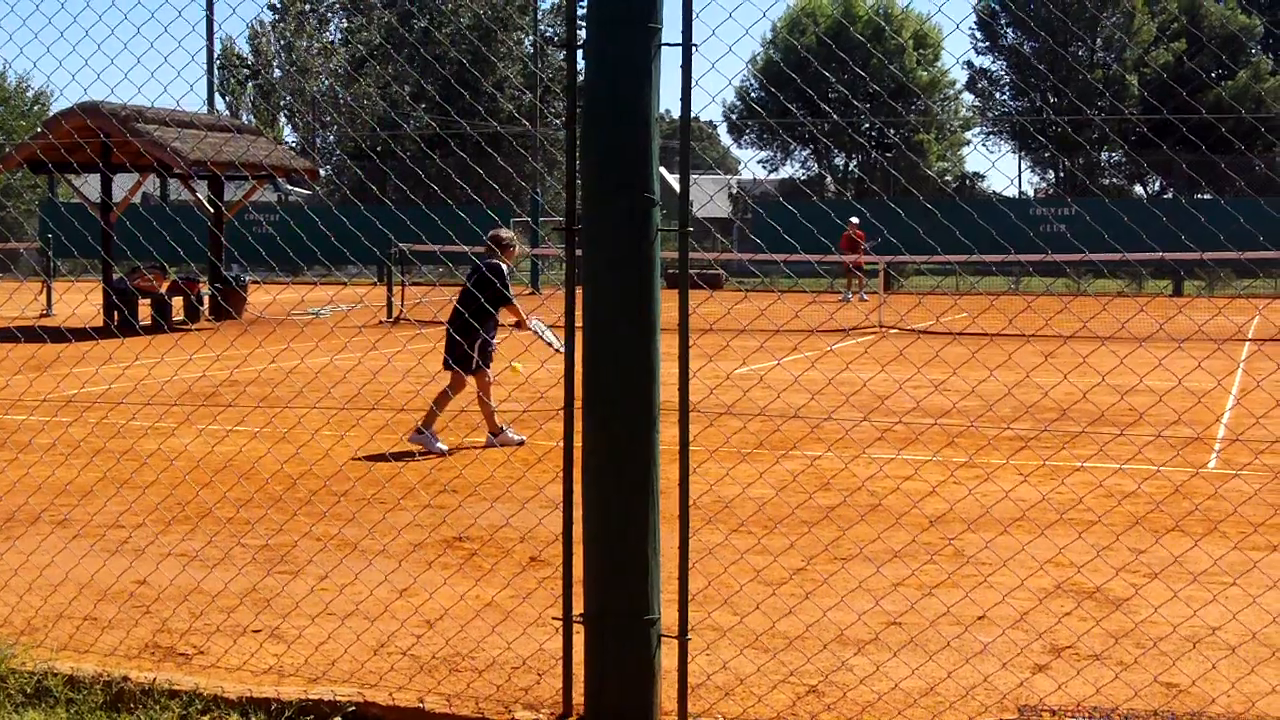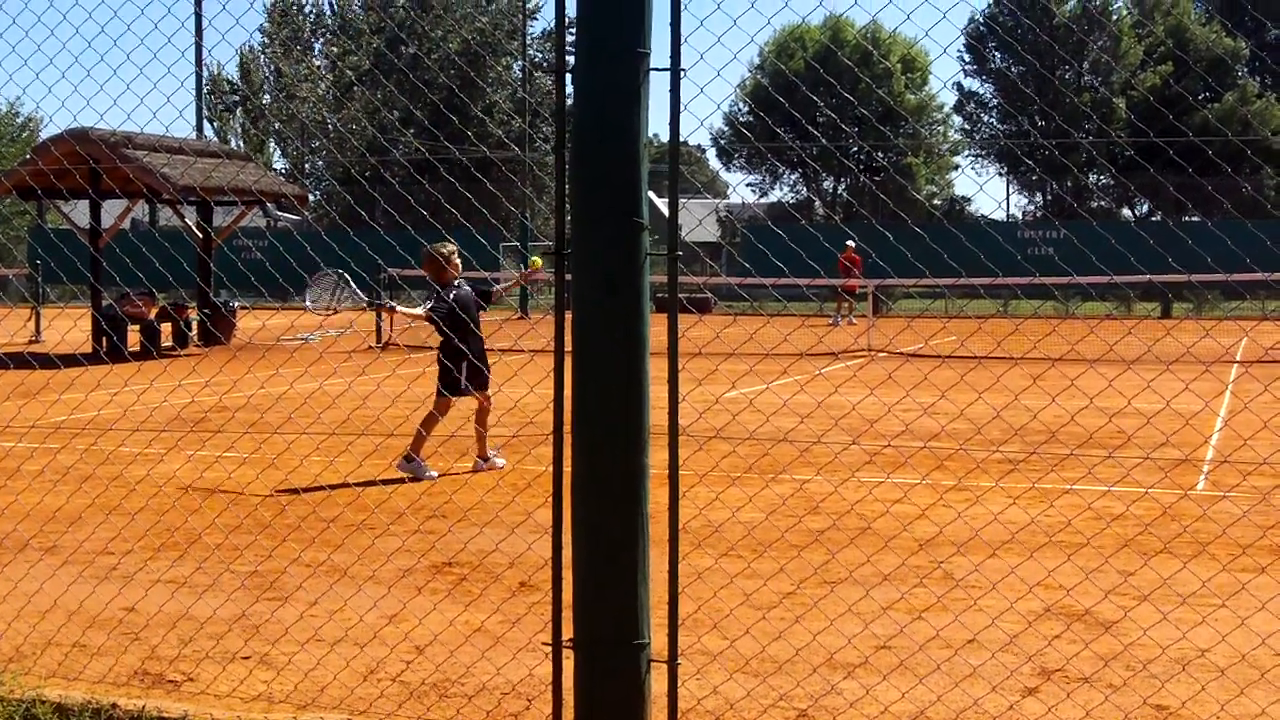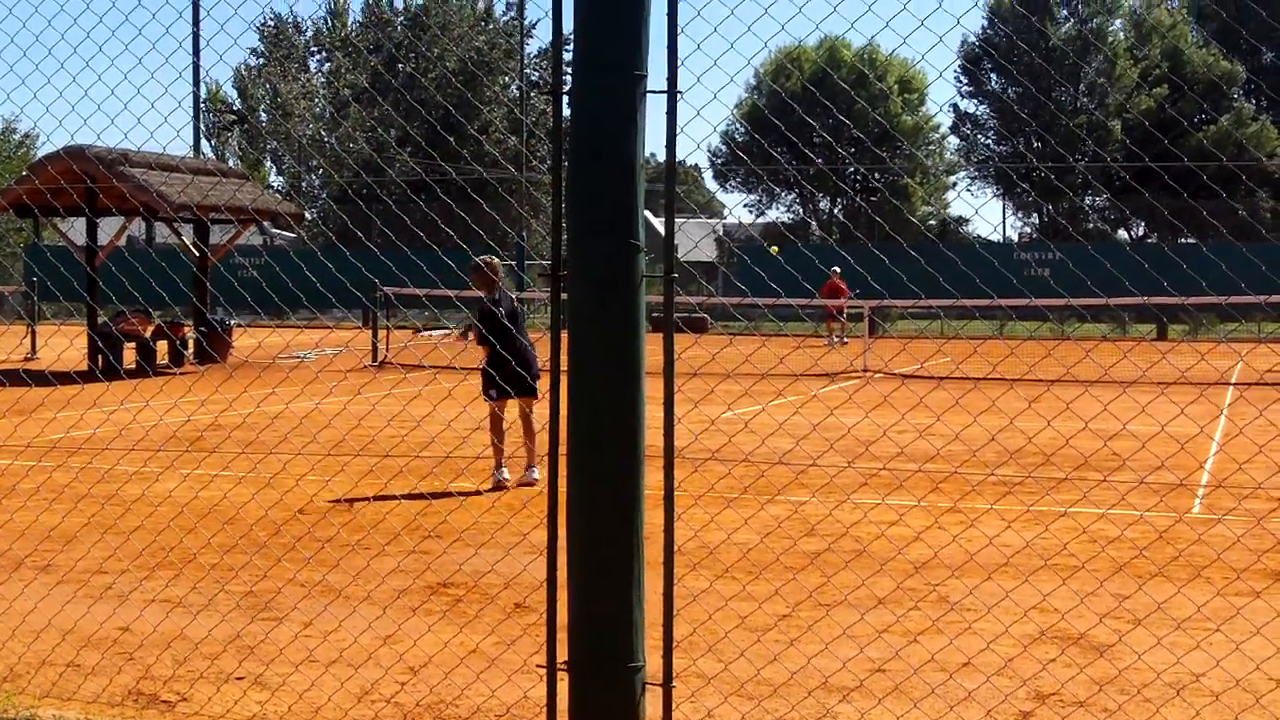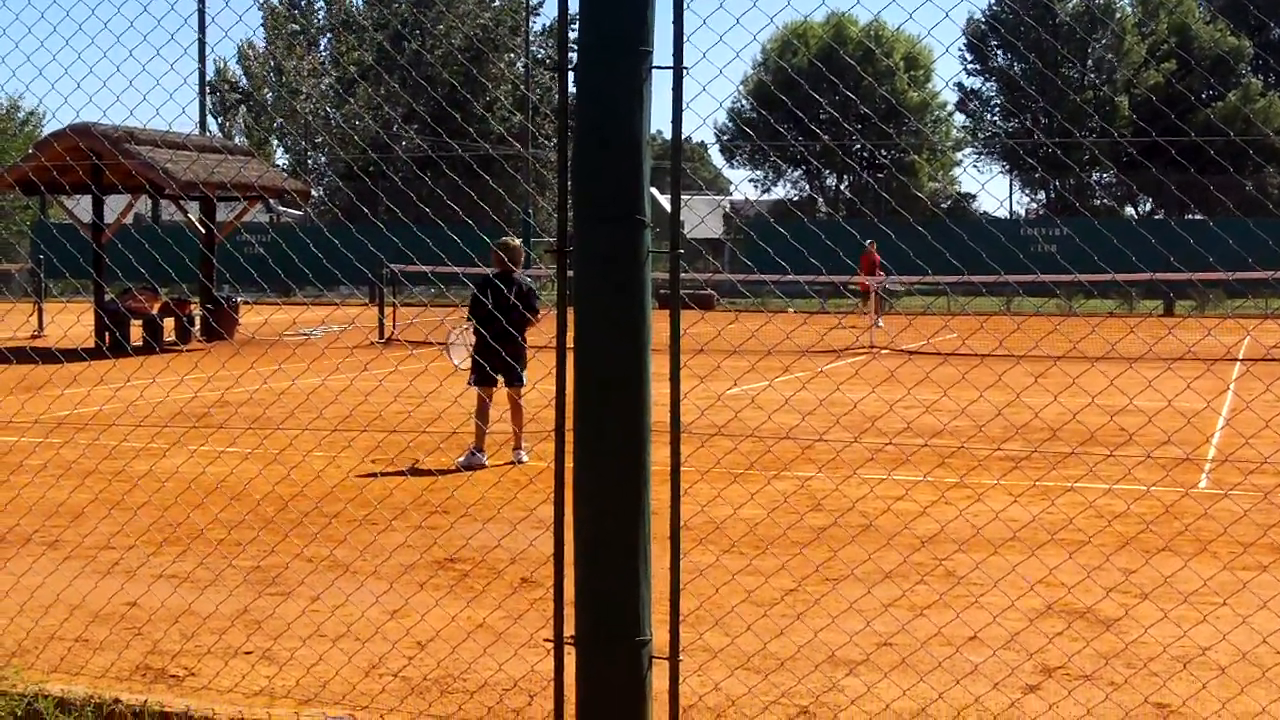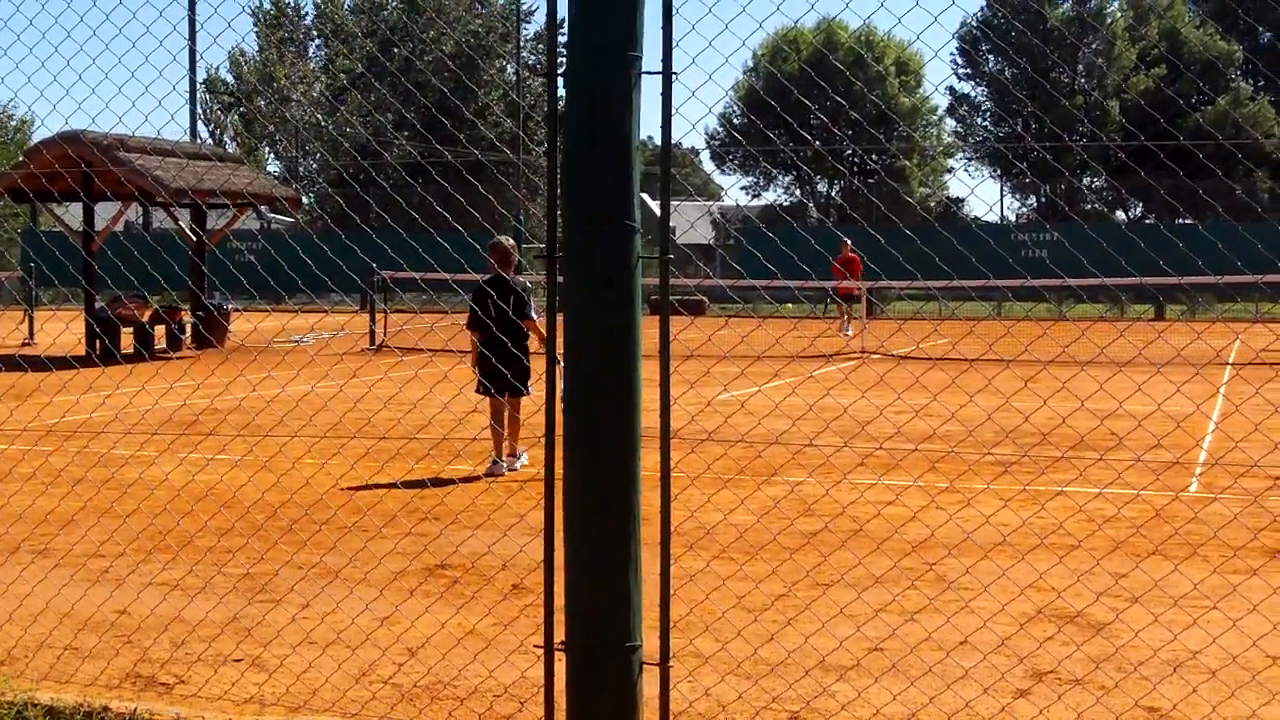
dt=1s
person 1, frame 1
left shoulder: (483, 267)
right shoulder: (498, 268)
right elbow: (508, 303)
left wrist: (489, 338)
right wrist: (523, 320)
left hip: (468, 331)
right hip: (470, 333)
left knee: (485, 381)
right knee: (458, 383)
left ankle: (496, 432)
right ankle: (423, 430)
person 1, frame 2
left shoulder: (464, 288)
right shoulder: (444, 292)
left elbow: (491, 294)
right elbow: (426, 313)
left wrist: (517, 282)
right wrist: (398, 309)
left hip: (474, 356)
right hip: (456, 358)
left knee: (485, 403)
right knee: (441, 408)
left ankle: (484, 457)
right ankle: (411, 459)
person 1, frame 3
left shoulder: (486, 305)
right shoulder: (509, 297)
left elbow: (486, 345)
right wrist: (474, 328)
left hip: (498, 364)
right hip: (525, 361)
left knee: (496, 416)
right knee: (526, 414)
left ankle: (500, 471)
right ankle: (531, 468)
person 1, frame 4
left shoulder: (484, 283)
right shoulder: (525, 285)
left elbow: (473, 318)
right elbow: (533, 318)
left hip: (486, 347)
right hip: (514, 348)
left knee: (484, 399)
right knee: (515, 398)
left ankle: (478, 451)
right ankle: (519, 449)
person 1, frame 5
left shoulder: (482, 289)
right shoulder: (521, 286)
left elbow: (475, 327)
right elbow: (528, 320)
left wrist: (474, 354)
right wrist: (541, 337)
left hip: (490, 355)
right hip: (516, 354)
left knee: (496, 408)
right knee: (514, 407)
left ankle: (499, 460)
right ankle: (514, 454)
